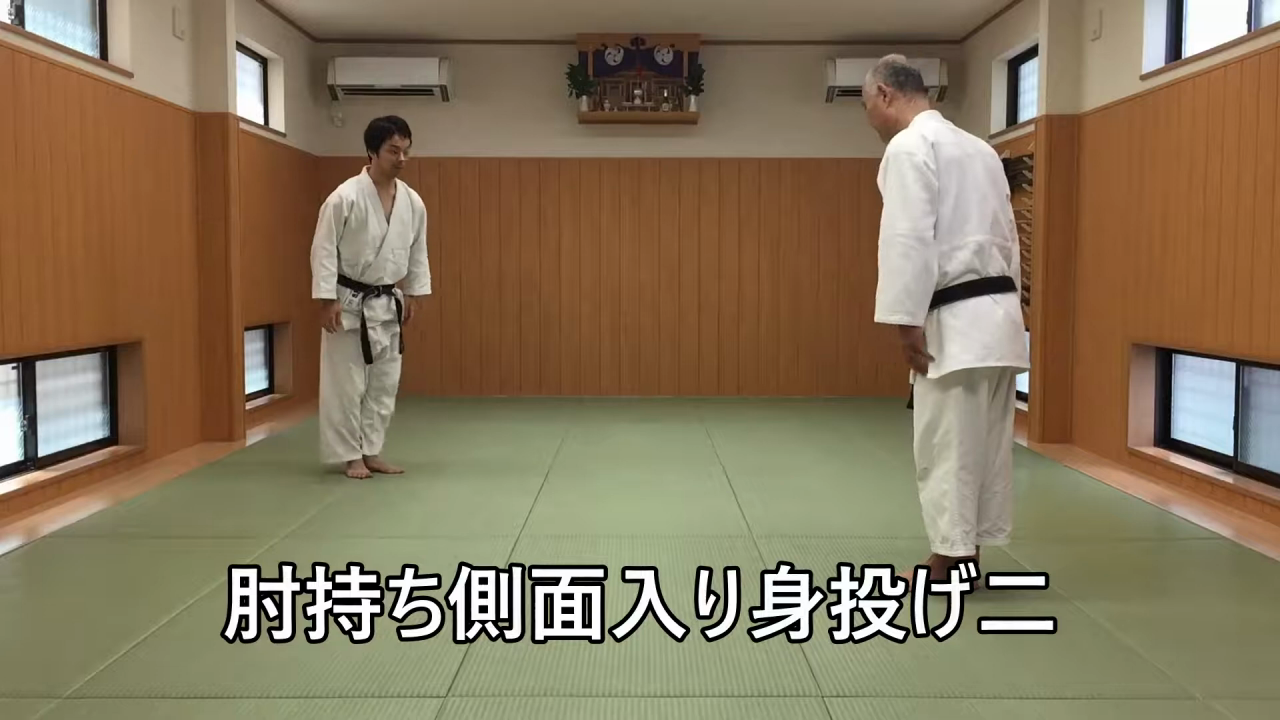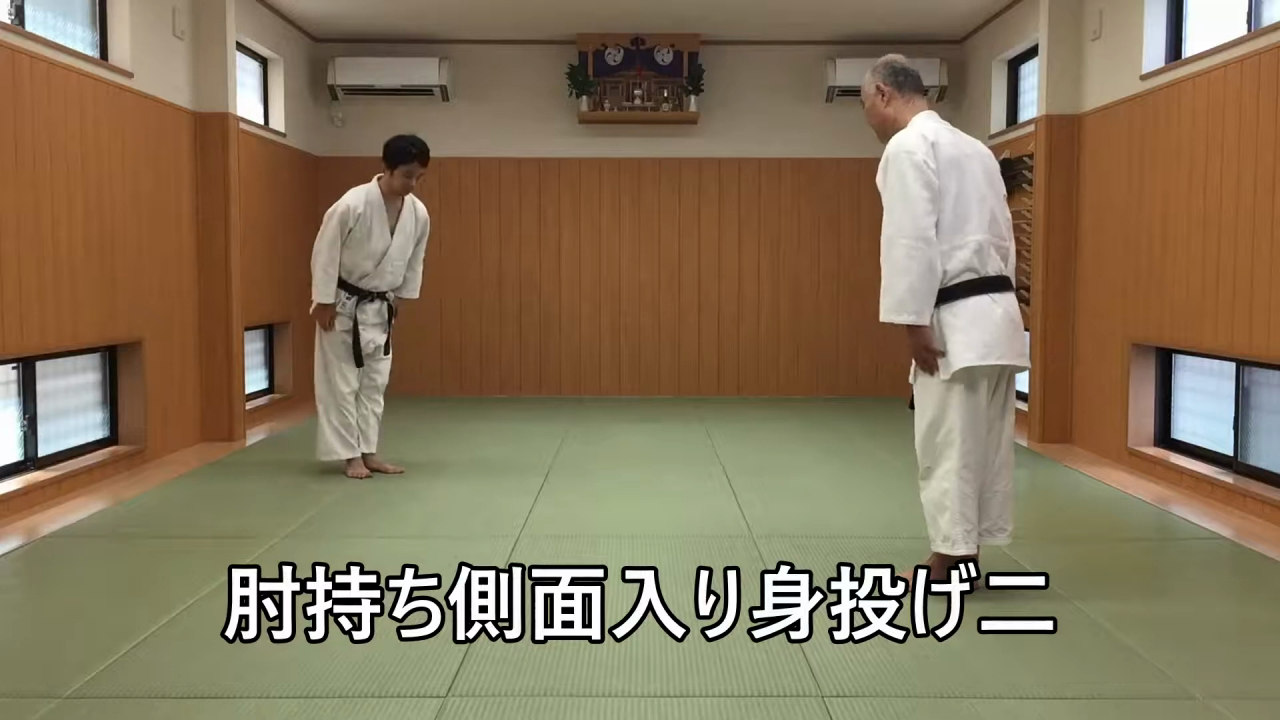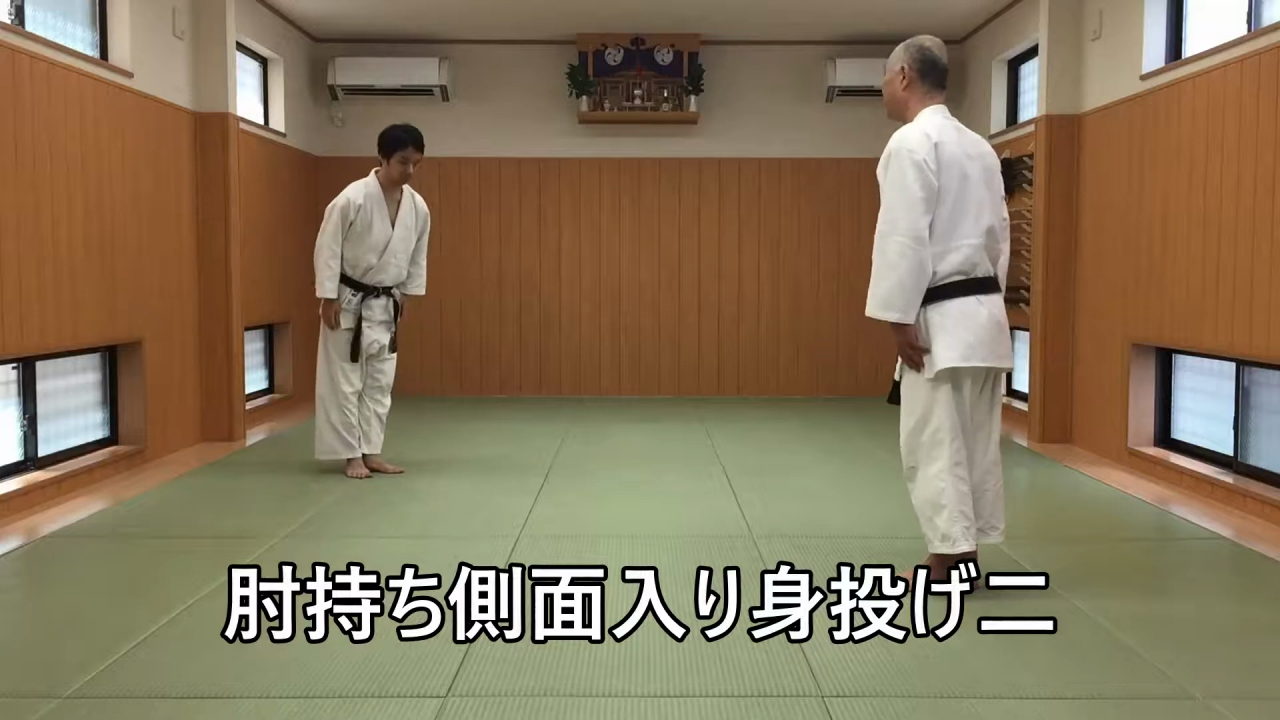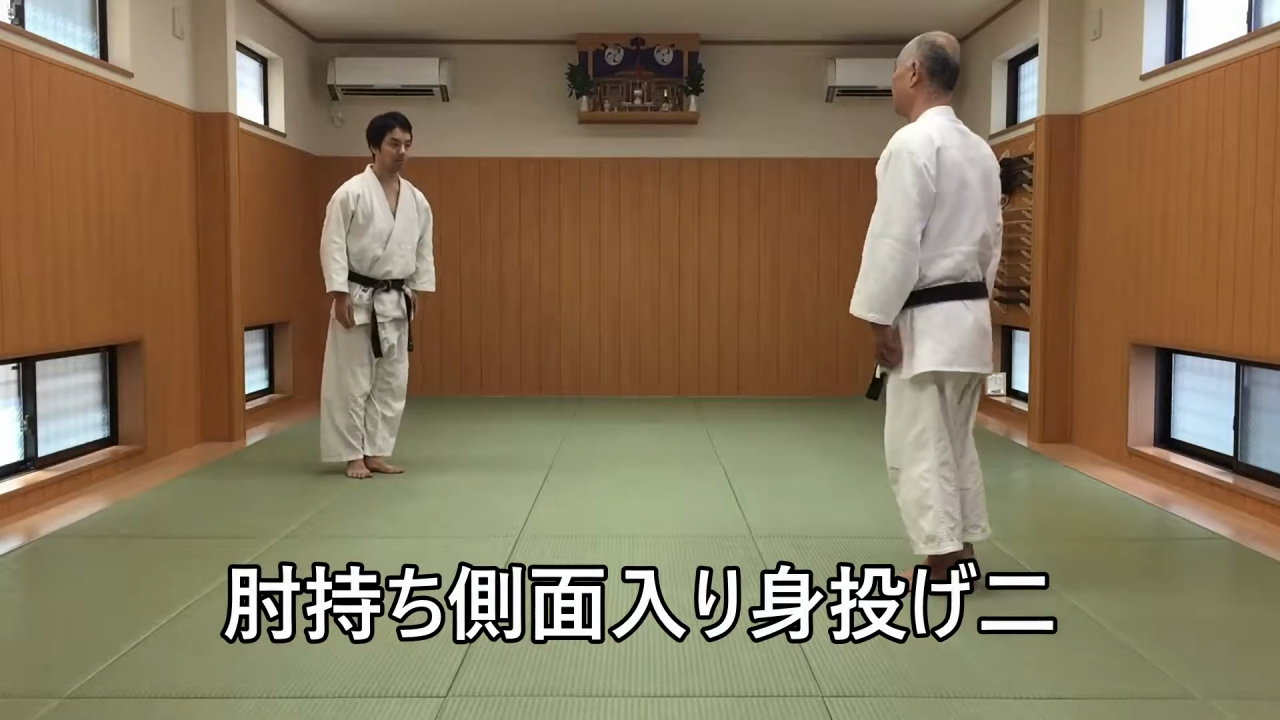
dt=0.2s
person 1, frame 1
left shoulder: (910, 146)
right shoulder: (979, 148)
left elbow: (907, 239)
right elbow: (1007, 235)
left wrist: (904, 321)
left hip: (957, 317)
right hip: (999, 310)
left knee: (947, 445)
right knee: (986, 443)
left ankle: (950, 560)
right ankle: (967, 552)
person 1, frame 2
left shoulder: (908, 146)
right shoulder: (974, 148)
left elbow: (911, 240)
right elbow: (1001, 234)
left wrist: (913, 321)
left hip: (957, 316)
right hip: (997, 309)
left knee: (948, 445)
right knee: (986, 443)
left ankle: (951, 559)
right ankle: (964, 551)
person 1, frame 3
left shoulder: (912, 142)
right shoulder: (978, 147)
left elbow: (903, 238)
right elbow: (998, 234)
left wrist: (900, 319)
left hip: (943, 315)
right hip: (984, 309)
left knee: (933, 445)
right knee: (975, 442)
left ankle: (951, 557)
right ankle: (964, 550)
person 1, frame 4
left shoulder: (913, 143)
right shoulder: (979, 150)
left elbow: (894, 241)
right elbow: (990, 238)
left wrist: (881, 319)
left hip: (927, 317)
right hip: (970, 312)
left knee: (917, 447)
right knee: (953, 442)
left ankle: (944, 558)
right ankle: (960, 547)
person 2, frame 1
left shoulder: (412, 201)
right shoulder: (346, 197)
left elbow: (417, 252)
right elbow: (324, 250)
left wrist: (413, 295)
right wrist: (328, 300)
left hip: (388, 304)
right hip: (351, 302)
left knee: (385, 384)
right knee: (347, 384)
left ankle: (371, 452)
right ankle: (351, 455)
person 2, frame 2
left shoulder: (418, 213)
right shoulder: (353, 205)
left elbow: (413, 261)
right elbow: (325, 254)
left wrist: (400, 298)
right wrist: (324, 303)
left hip: (379, 308)
right hip: (344, 303)
left knee: (374, 384)
right knee: (341, 383)
left ankle: (368, 452)
right ankle: (350, 455)
person 2, frame 3
left shoulder: (418, 207)
right shoulder: (353, 198)
left elbow: (416, 256)
right elbow: (327, 249)
left wrist: (406, 295)
right wrist: (329, 299)
left hip: (384, 305)
right hip: (348, 300)
left knee: (380, 383)
right knee: (343, 382)
left ankle: (370, 452)
right ankle: (351, 455)
person 2, frame 4
left shoulder: (416, 200)
right shoulder: (352, 193)
left elbow: (423, 251)
right elbow: (333, 245)
left wrist: (416, 292)
right wrist: (340, 295)
left hip: (396, 301)
right hip: (359, 299)
left knee: (392, 384)
right knee: (351, 382)
left ankle: (376, 452)
right ankle: (352, 455)
